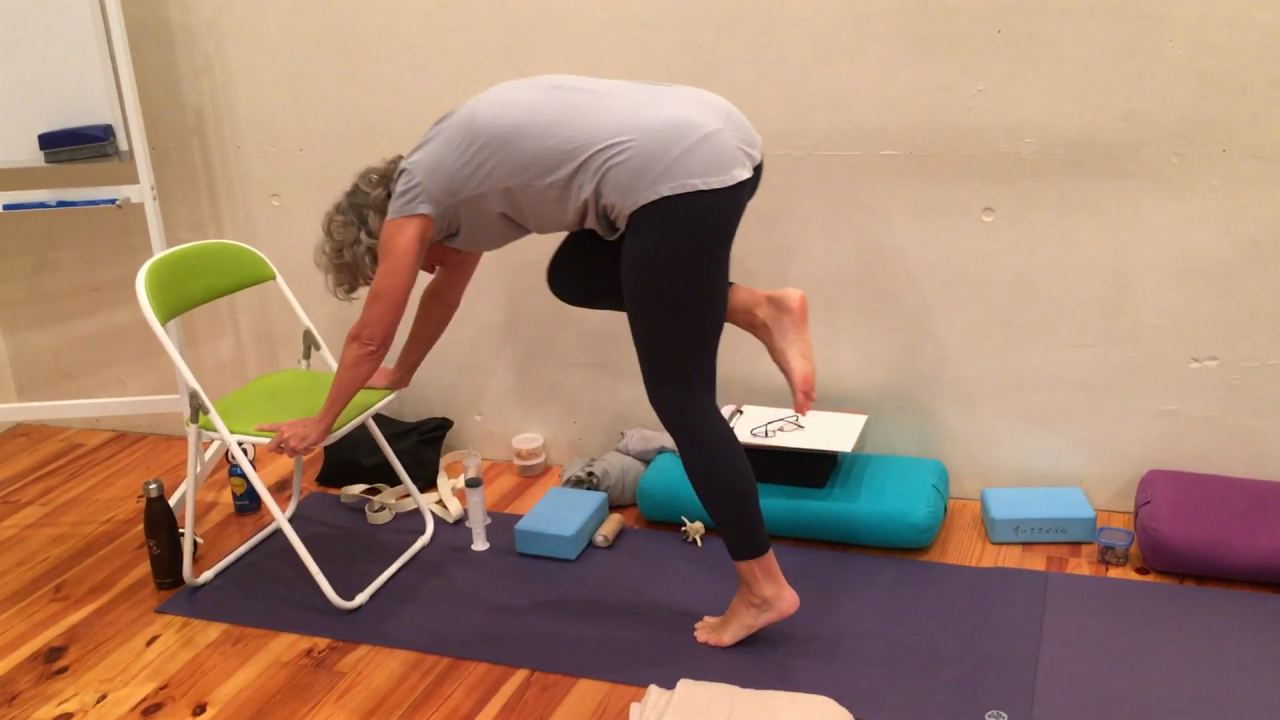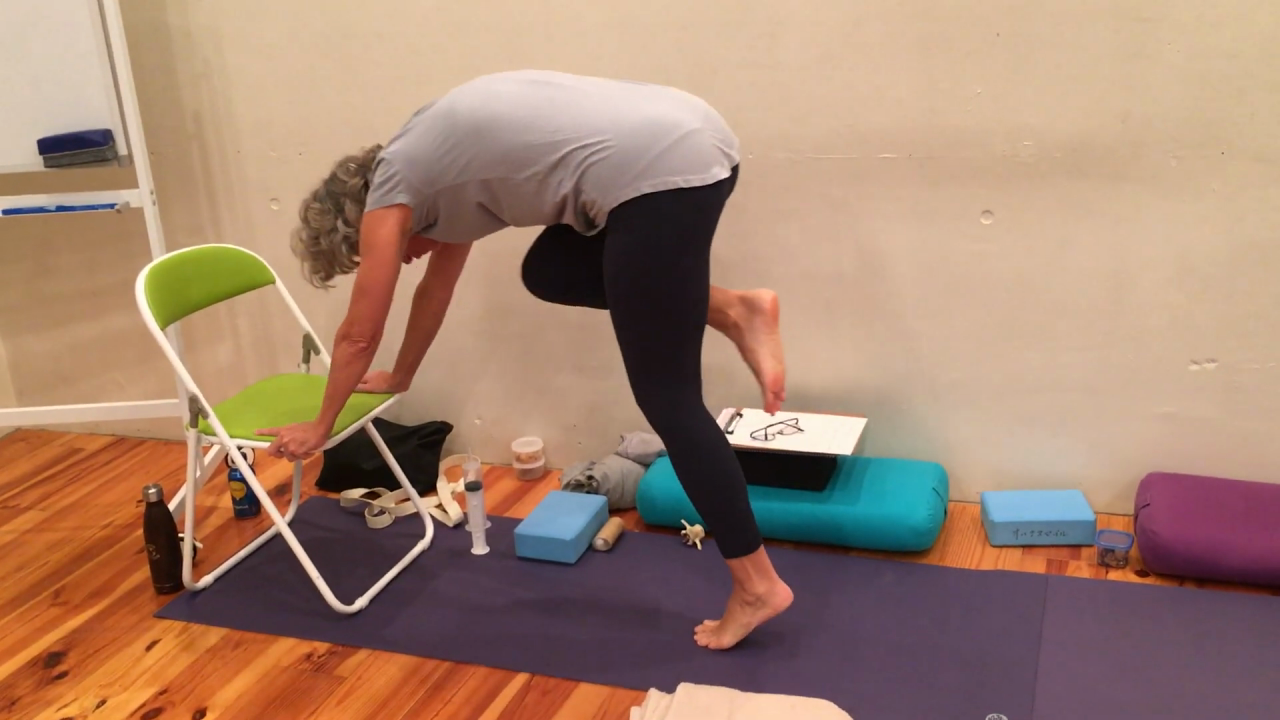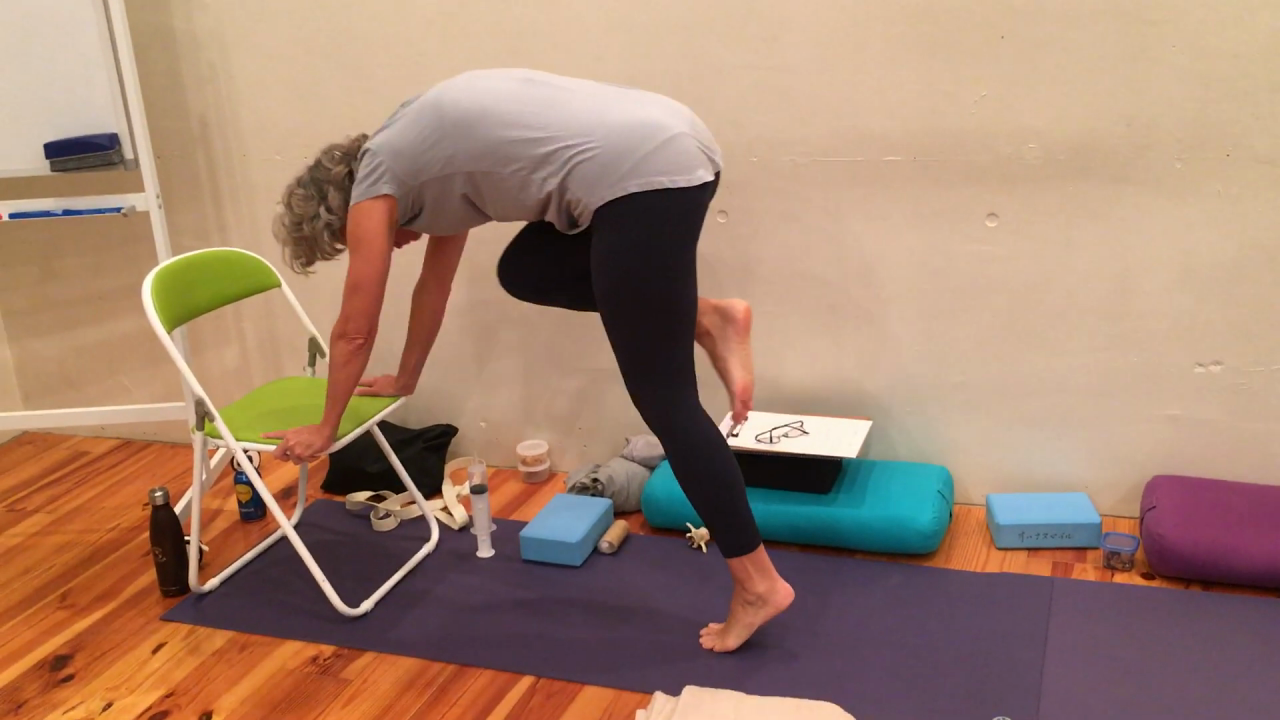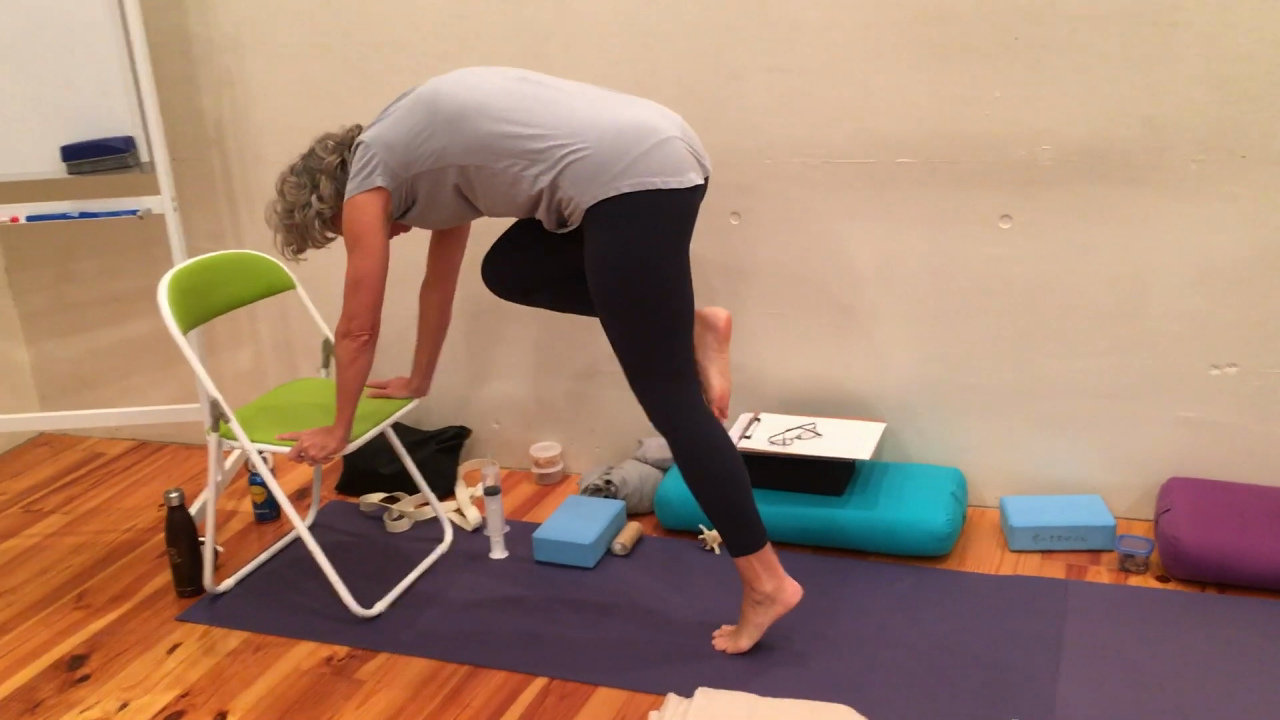
dt=0.2s
person 1, frame 1
left shoulder: (411, 200)
right shoulder: (448, 178)
left elbow: (370, 337)
right elbow: (447, 289)
left wrist: (321, 424)
right wrist: (400, 375)
left hip: (680, 172)
right hip: (714, 139)
left knee: (681, 401)
right knee: (574, 278)
left ankle: (763, 590)
right ankle: (756, 308)
person 1, frame 2
left shoulder: (390, 191)
right shoulder: (432, 169)
left elbow: (358, 334)
right elbow: (437, 285)
left wrist: (320, 427)
right wrist: (400, 377)
left hip: (659, 170)
right hip: (689, 139)
left knee: (666, 398)
right knee: (549, 274)
left ankle: (757, 587)
right ankle: (730, 309)
person 1, frame 3
left shoulder: (373, 182)
right shoulder: (418, 159)
left elbow: (354, 332)
right elbow: (435, 282)
left wrist: (325, 430)
right wrist: (405, 380)
left hip: (640, 175)
right hip: (669, 144)
left knee: (663, 400)
right knee: (524, 273)
left ankle: (758, 585)
right ankle: (703, 318)
person 1, frame 4
left shoulder: (367, 177)
right shoulder: (415, 152)
left elbow: (357, 329)
right elbow: (439, 280)
left wrist: (338, 431)
right wrist: (418, 380)
left hip: (630, 178)
right hip: (659, 150)
left knee: (669, 399)
right knee: (509, 272)
left ankle: (766, 583)
right ankle: (686, 323)
